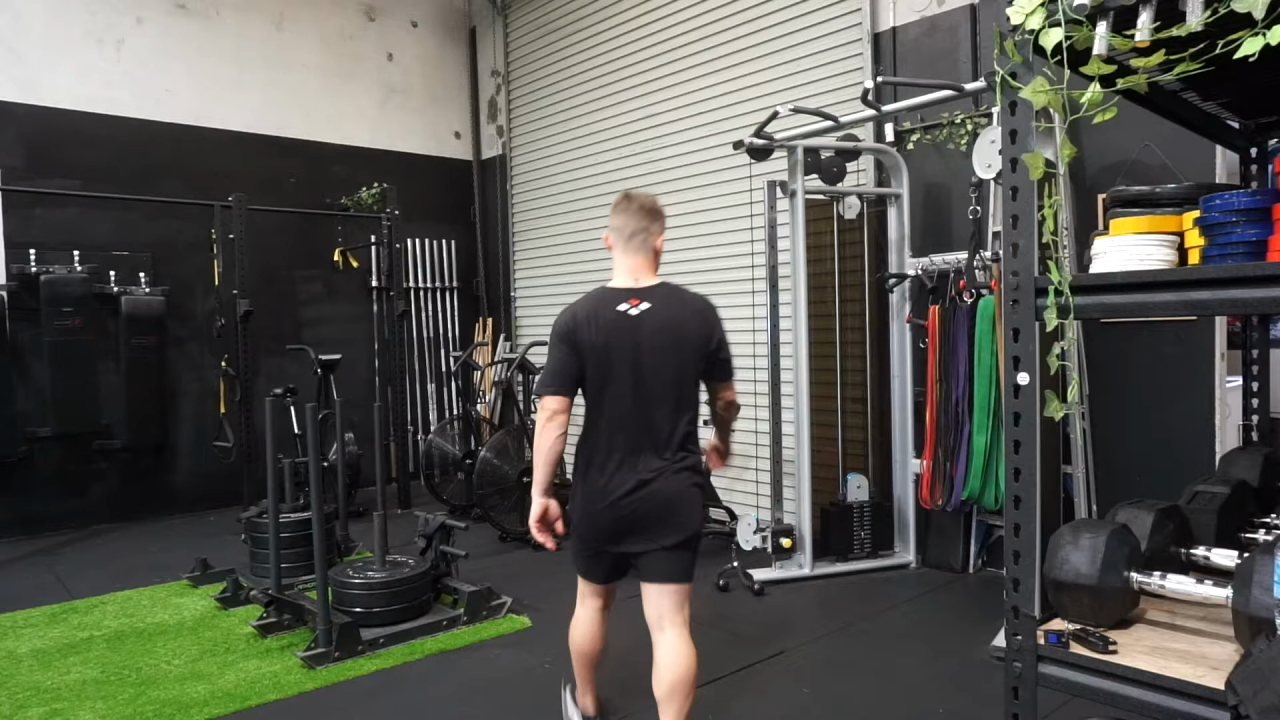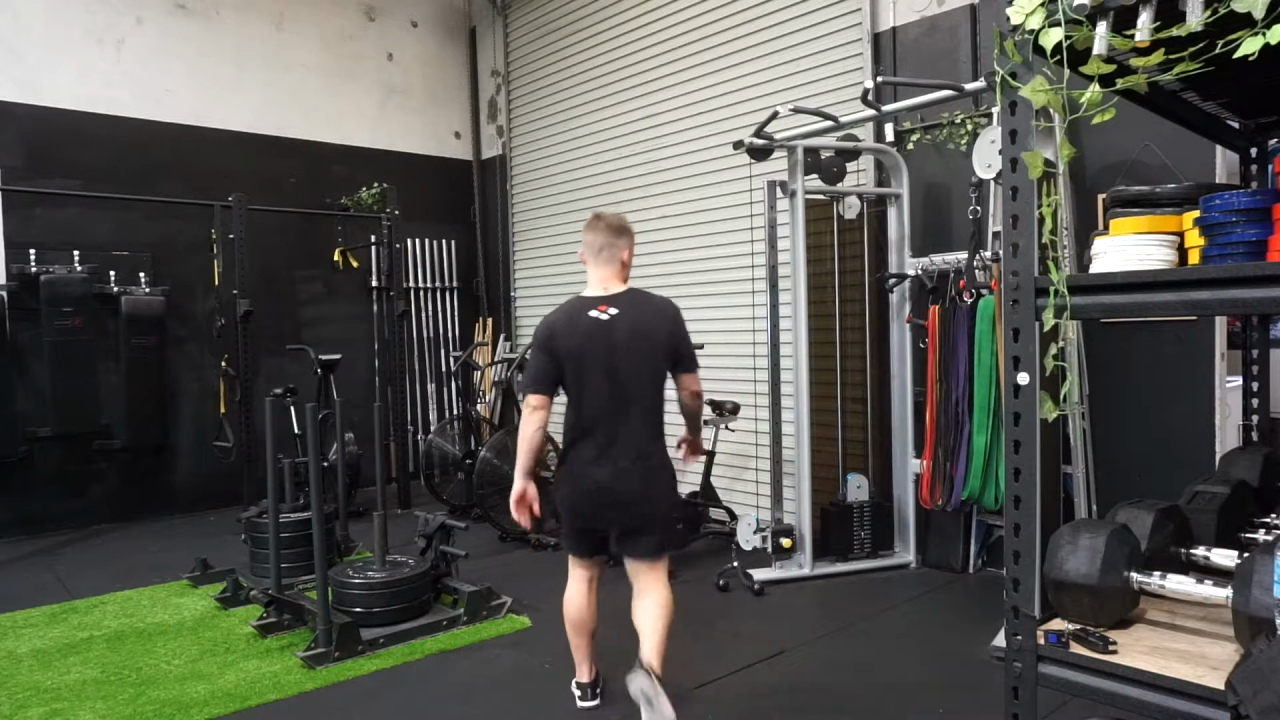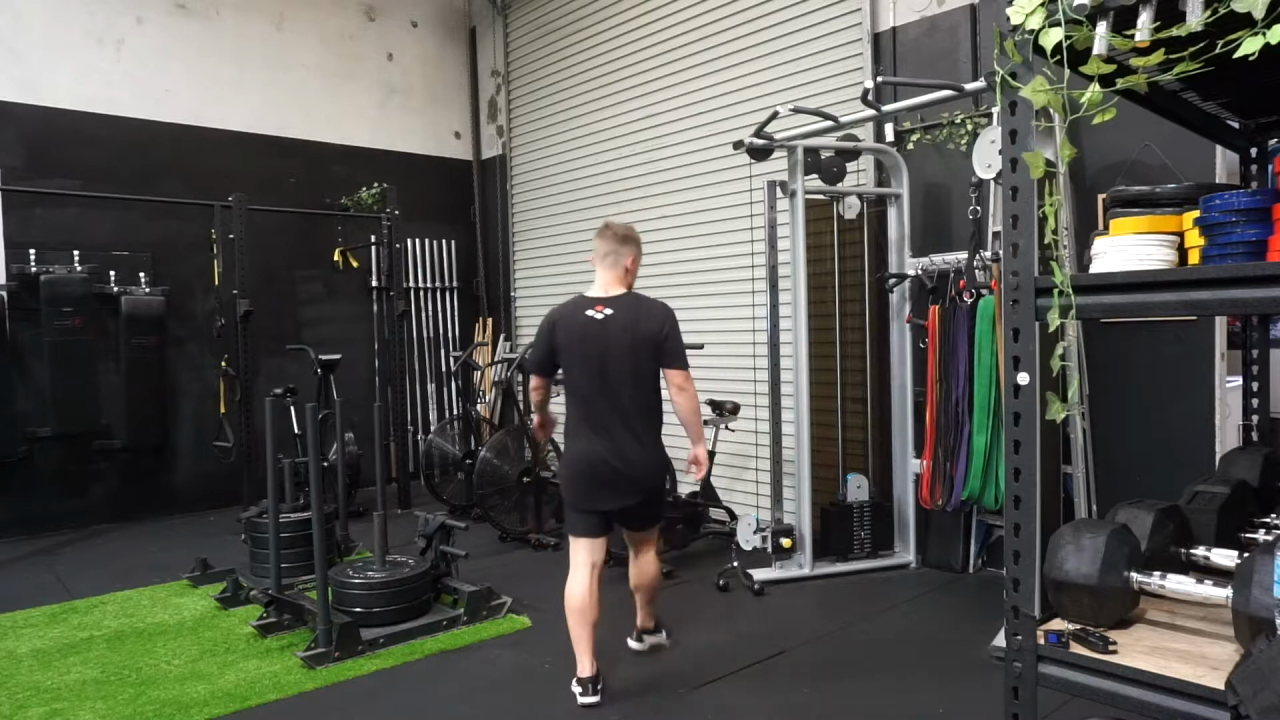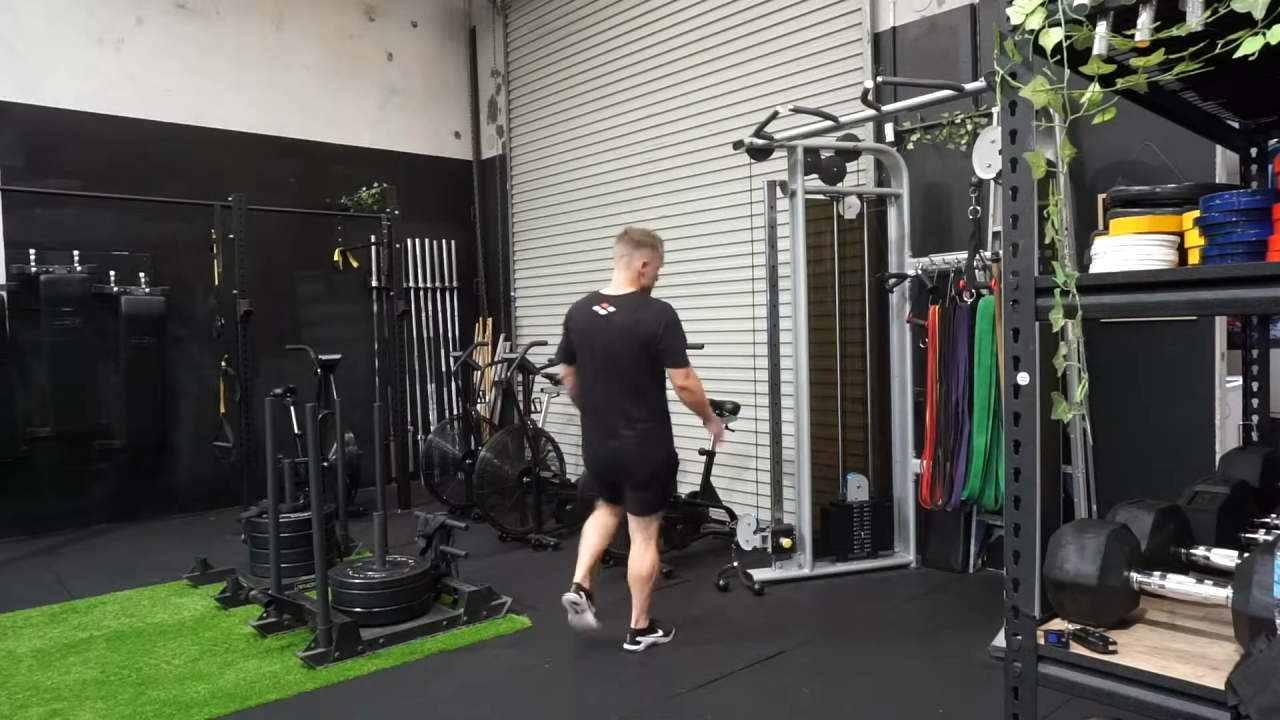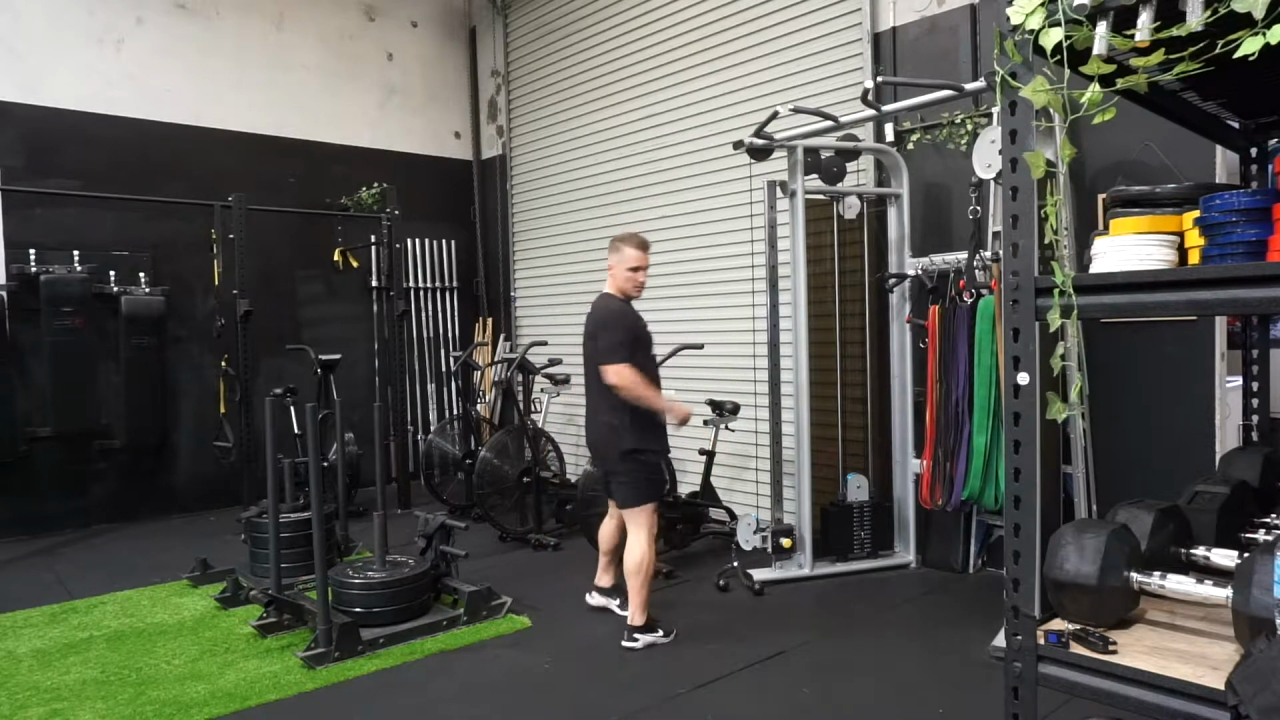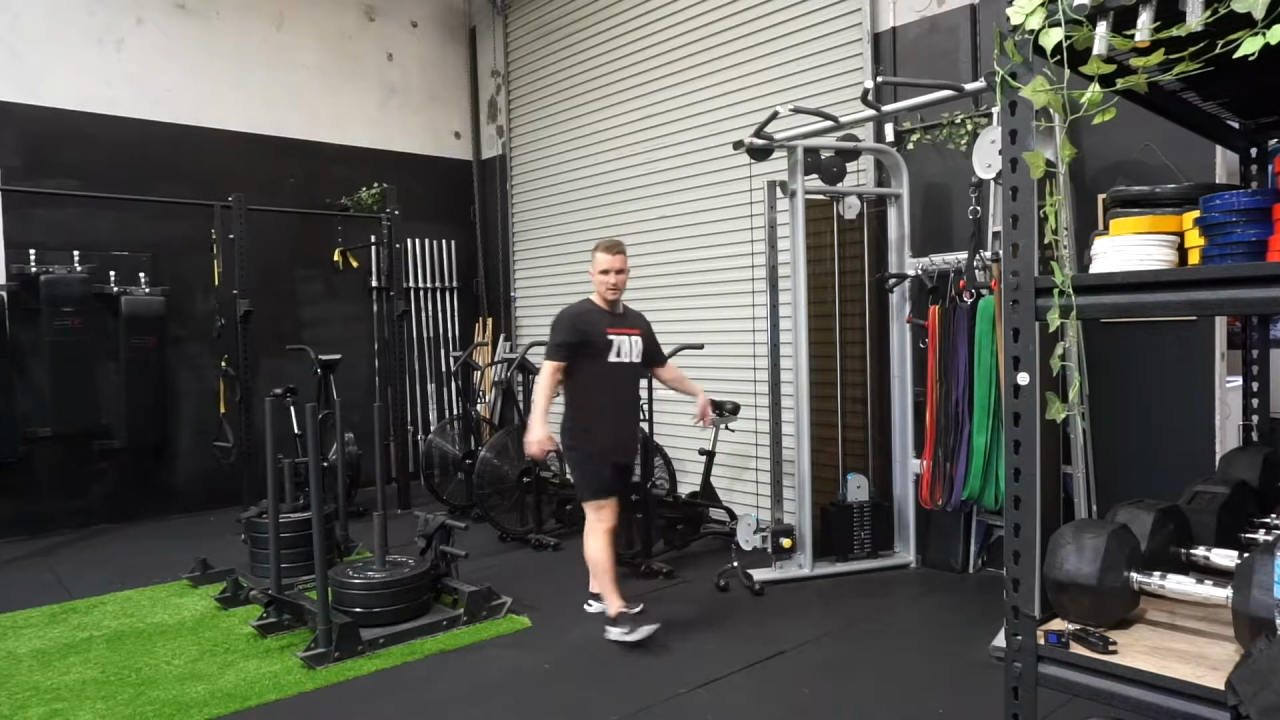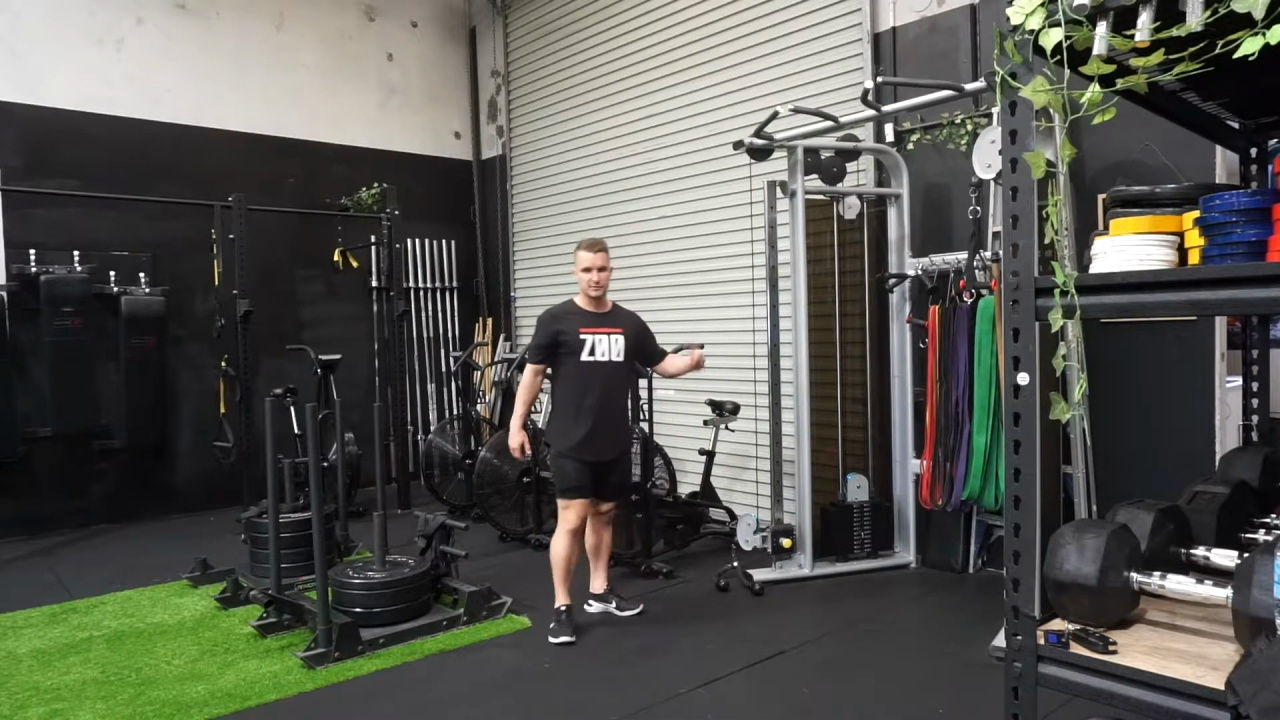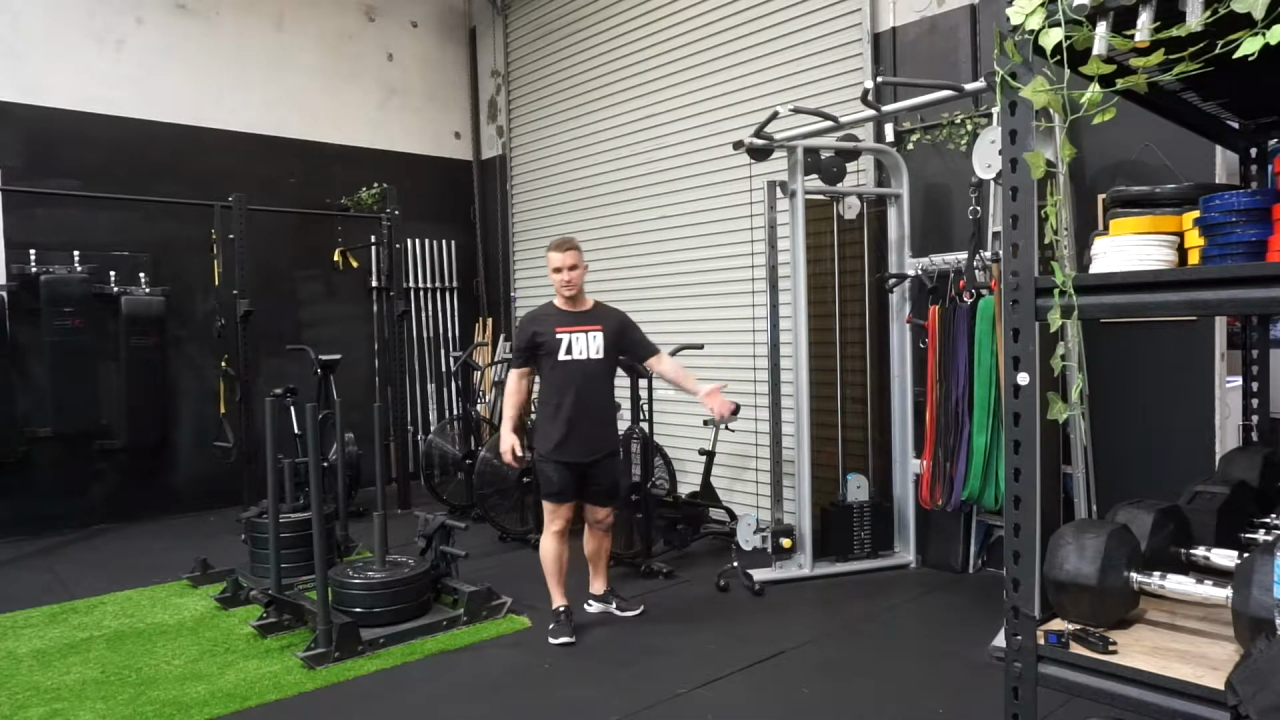
dt=0.3s
person 1, frame 1
left shoulder: (578, 317)
right shoulder: (697, 312)
left elbow: (553, 412)
right elbow: (726, 398)
left wrist: (541, 491)
right wrist: (723, 442)
left hip: (601, 496)
right hip: (674, 496)
left knee: (592, 600)
right knee: (670, 622)
person 1, frame 2
left shoulder: (556, 325)
right shoulder: (663, 314)
left elbow: (535, 408)
right elbow: (691, 389)
left wrist: (522, 477)
right wrist: (693, 431)
left hip: (581, 479)
right hip: (646, 477)
left knee: (583, 576)
right knee: (651, 579)
right ankle: (648, 667)
person 1, frame 3
left shoulder: (559, 319)
right shoulder: (656, 315)
left elbow: (538, 384)
right elbow: (680, 384)
left wrist: (541, 417)
right wrist: (699, 441)
left hip: (584, 461)
right hip: (643, 459)
left knee: (584, 562)
right knee: (644, 545)
left ankle: (586, 674)
right ankle: (645, 628)
person 1, frame 4
left shoulder: (578, 313)
right shoulder: (658, 314)
left elbow: (567, 374)
right elbow: (683, 380)
right wrist: (711, 419)
left hip: (598, 444)
right hip: (647, 447)
left knee: (608, 510)
right knee: (645, 536)
left ankle: (579, 586)
right ankle: (640, 627)
person 1, frame 5
left shoulder: (618, 310)
right shoulder: (612, 313)
right elbow: (617, 375)
right wrist: (667, 407)
left hip: (615, 436)
right hip: (627, 438)
left knee: (622, 512)
right knee: (643, 527)
left ankle: (603, 586)
right ankle: (639, 625)
person 1, frame 6
left shoulder: (637, 321)
right shoulder: (575, 317)
left elbow: (660, 367)
right elbow: (550, 371)
left wrist: (697, 393)
right wrist: (539, 422)
left hip: (620, 440)
right hip: (590, 442)
left knee: (600, 514)
right knee: (603, 522)
left ankle: (598, 593)
right ankle: (617, 614)
person 1, frame 7
left shoulder: (629, 322)
right shoulder: (555, 320)
left elbow: (662, 363)
right elbow: (532, 375)
left wrist: (690, 362)
right wrist: (516, 425)
left hip: (614, 442)
right hip: (570, 442)
left knee: (603, 515)
right knee: (570, 521)
left ankle: (600, 592)
right ankle: (561, 607)
person 1, frame 8
left shoulder: (613, 320)
right shoulder: (535, 322)
left elbow: (656, 360)
right elbow: (518, 377)
left wrist: (699, 389)
right wrist: (507, 429)
left hip: (602, 444)
right hip: (555, 445)
left knee: (601, 520)
right knee: (557, 524)
left ankle: (600, 593)
right ankle: (559, 610)
